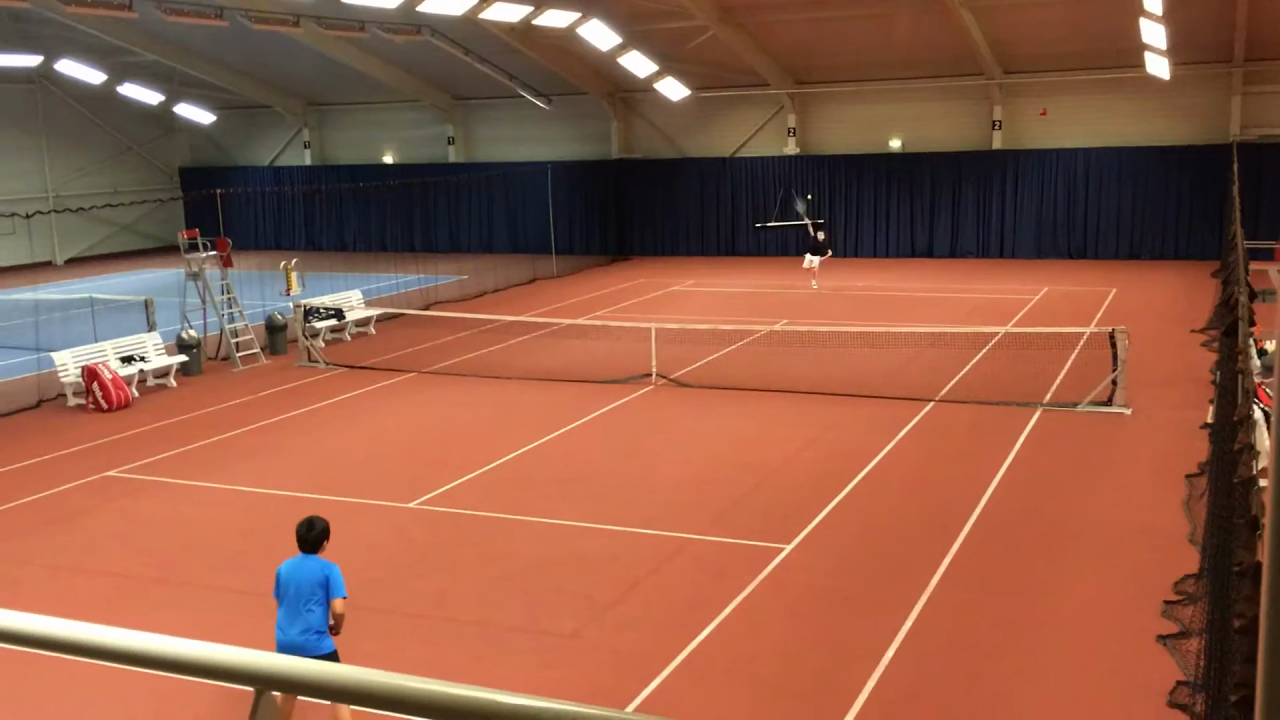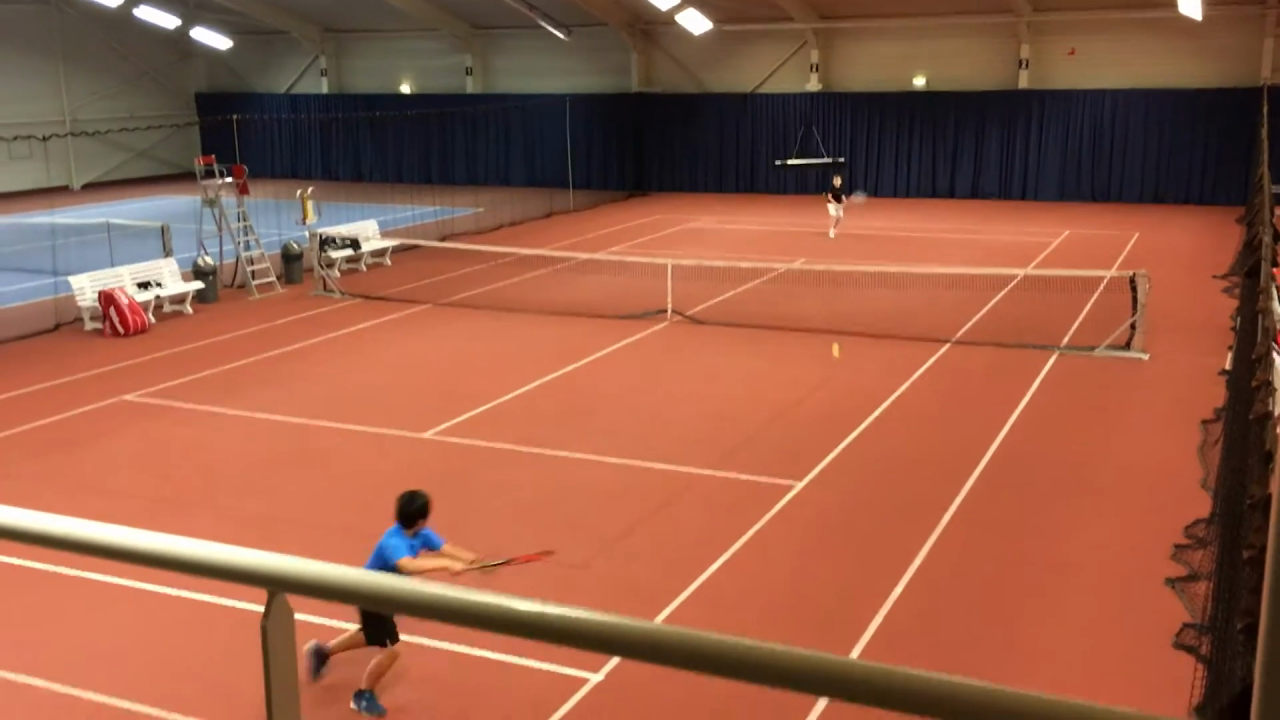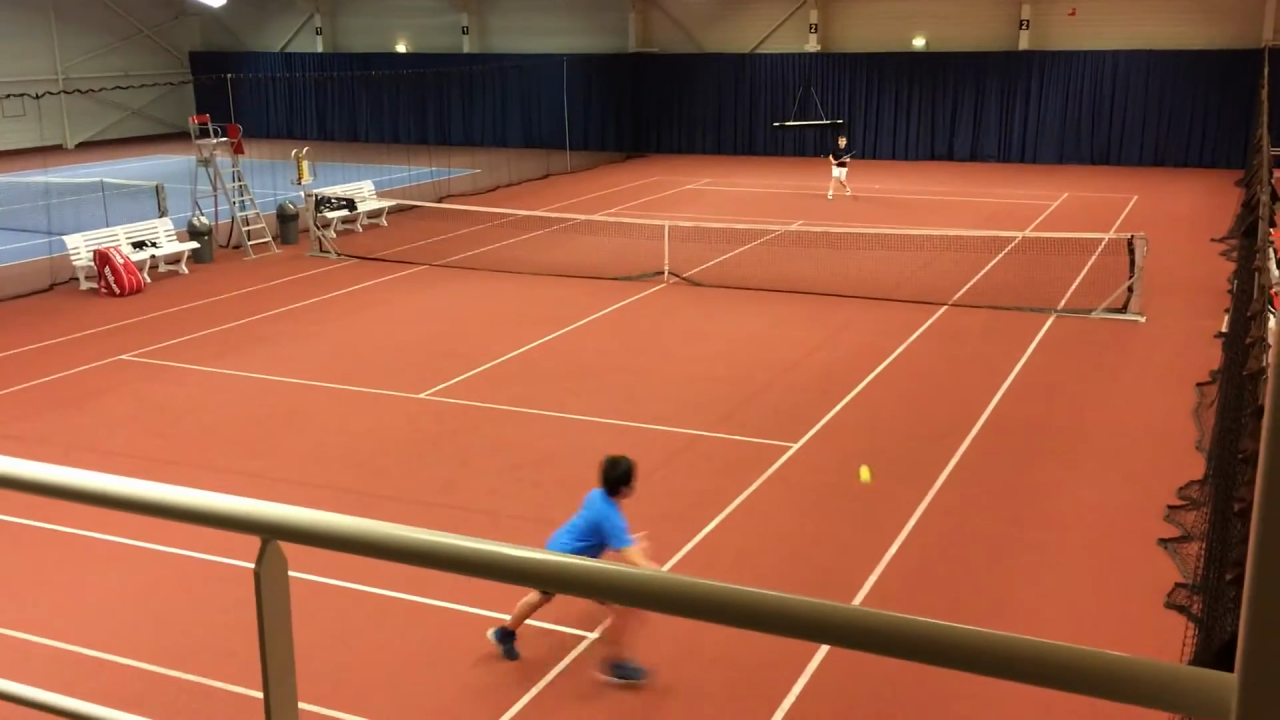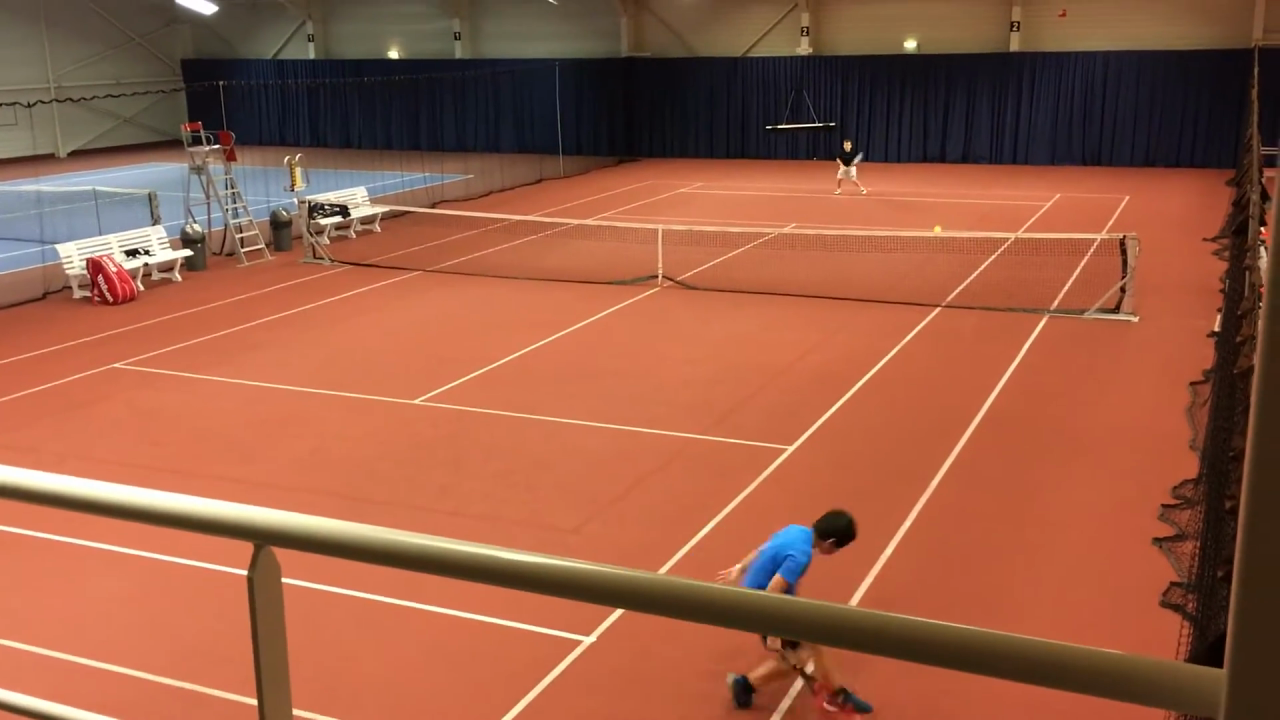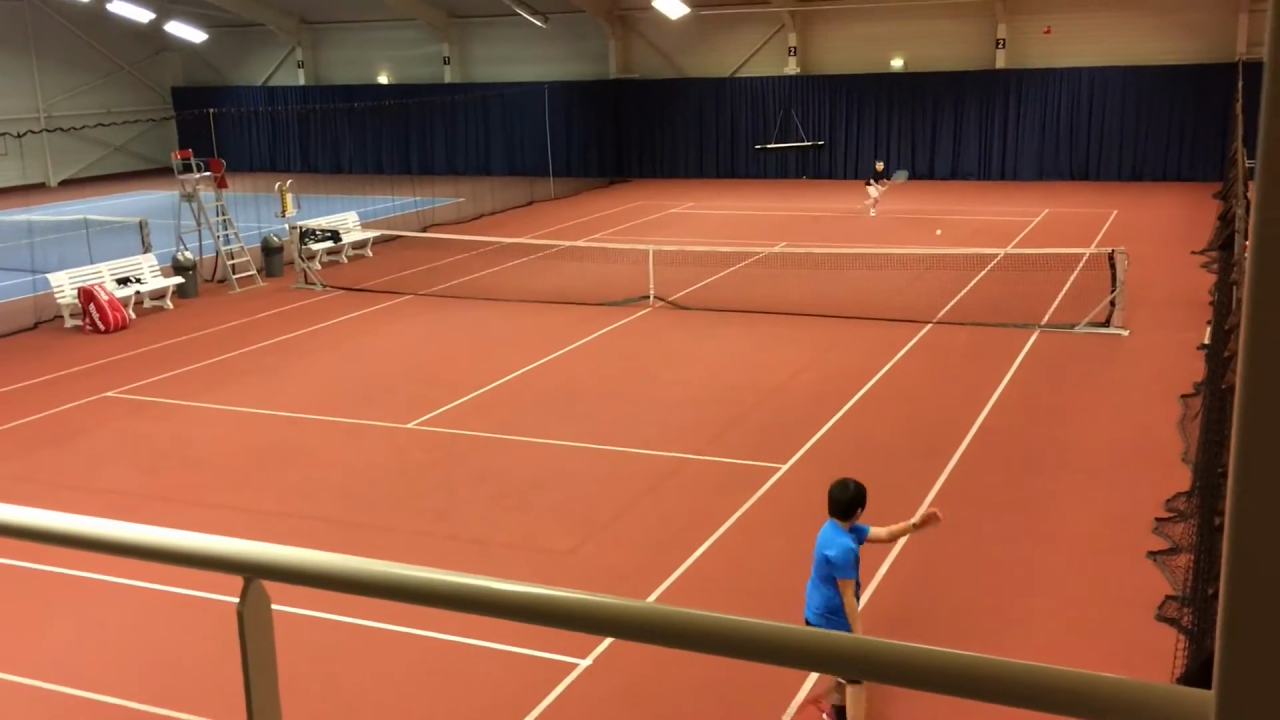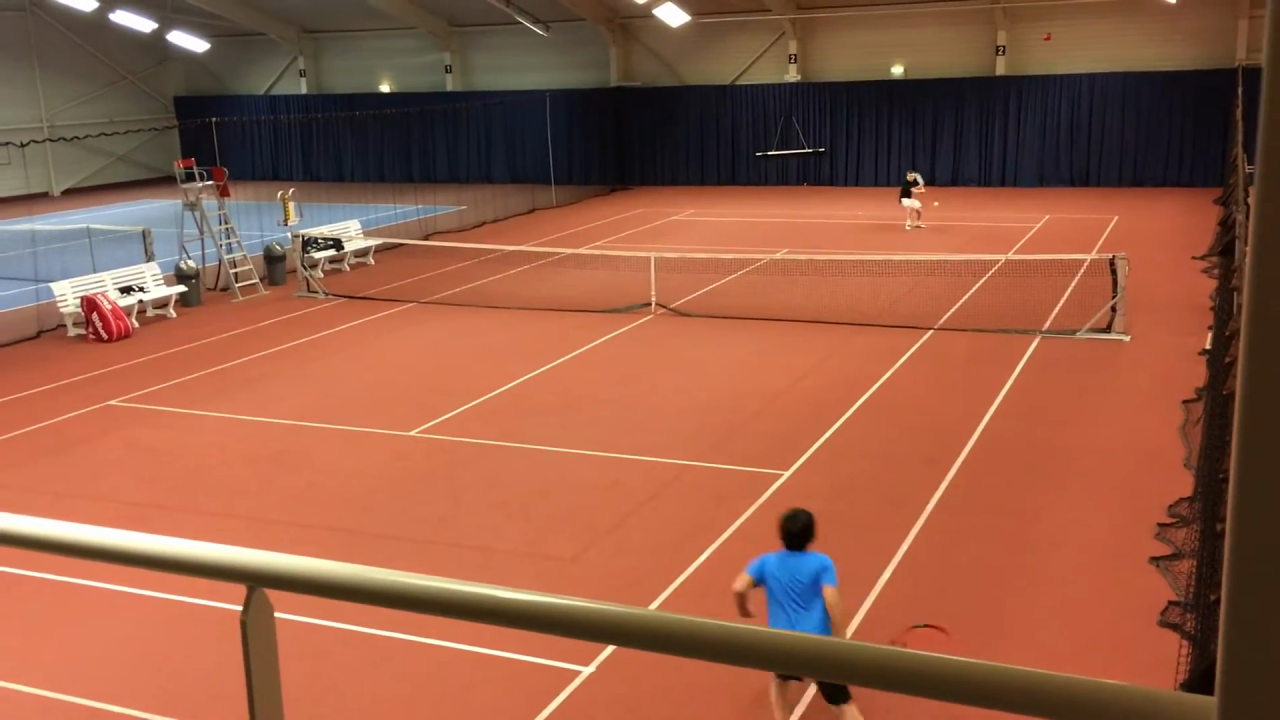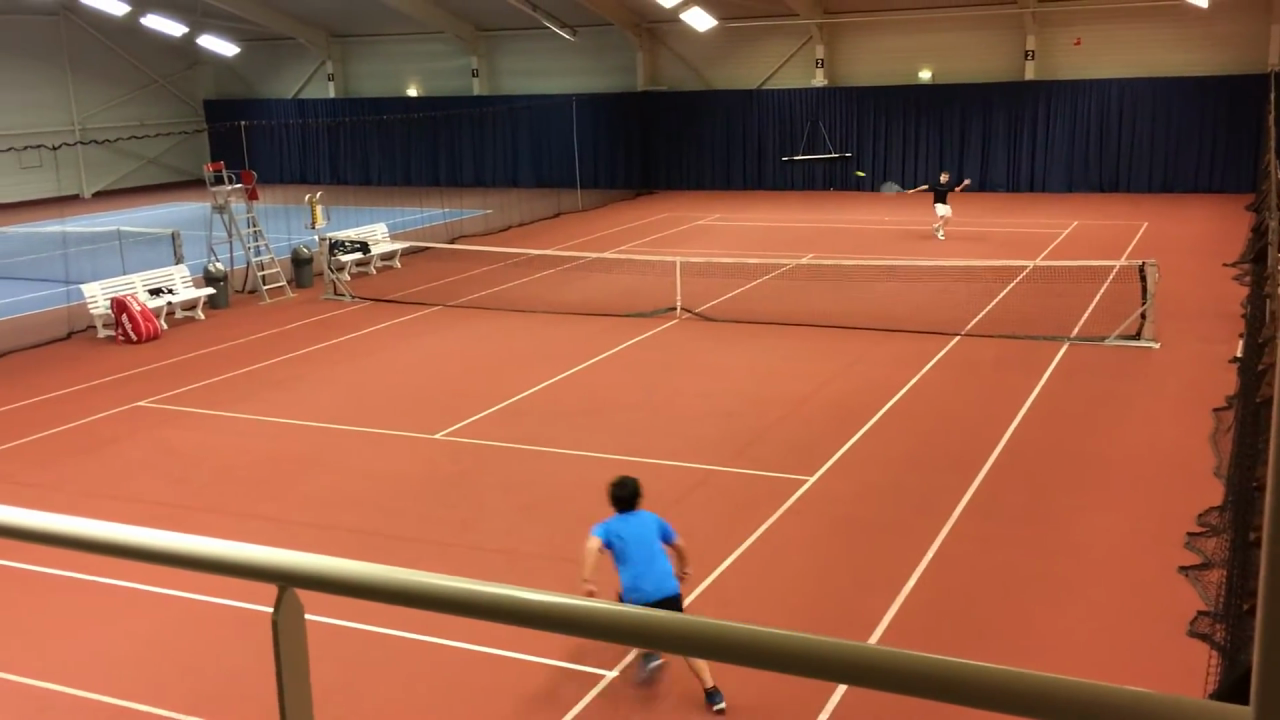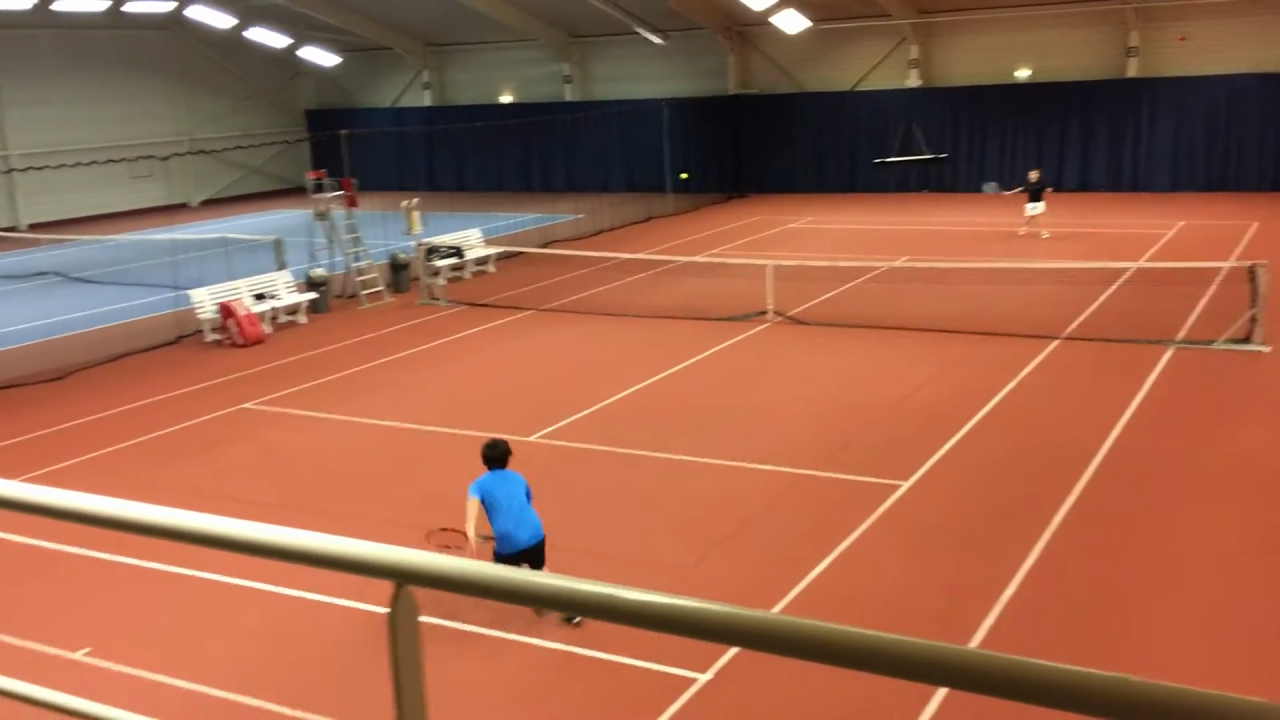
dt=0.5s
person 1, frame 1
left shoulder: (284, 567)
right shoulder: (329, 569)
left elbow: (279, 603)
right elbow: (339, 610)
right wrist: (336, 627)
left hip: (286, 642)
right hip: (316, 644)
person 1, frame 2
left shoulder: (420, 534)
right shoulder: (394, 542)
left elbow: (443, 547)
right elbow: (409, 566)
left wrist: (467, 558)
right wrist: (446, 564)
left knee: (371, 636)
right knee: (391, 650)
left ankle: (322, 651)
right ankle: (363, 695)
person 1, frame 3
left shoulder: (597, 495)
right shoulder: (611, 518)
right elbow: (631, 556)
left wrist: (629, 541)
left hip: (554, 550)
left knee: (543, 596)
right knee: (625, 610)
left ankle: (505, 634)
right ankle: (613, 664)
person 1, frame 4
left shoulder: (799, 531)
right shoulder: (800, 554)
left elbow: (762, 550)
right elbow: (771, 592)
left wrist: (740, 569)
right wrist: (772, 635)
left knee: (812, 644)
right knee: (791, 660)
left ankle: (837, 695)
right ankle: (745, 685)
person 1, frame 5
left shoulder: (836, 528)
right shoulder: (842, 547)
left elbow: (883, 535)
right elbow: (848, 596)
left wrist: (914, 524)
right wrist: (860, 638)
left hip: (820, 615)
right hip: (832, 621)
right knee: (857, 679)
person 1, frame 6
left shoulder: (766, 562)
right shoulder: (821, 563)
left elbow: (738, 588)
right elbow: (832, 601)
left wrist: (743, 609)
left knee: (780, 681)
person 1, frame 7
left shoulder: (606, 527)
right shoulder: (652, 519)
left elbow: (592, 547)
right elbow: (679, 546)
left wrist: (588, 581)
right wrist: (683, 568)
left hip: (638, 596)
right hip: (668, 590)
left ankle: (649, 654)
right ankle: (713, 694)
person 1, frame 8
left shoulder: (478, 485)
right shoulder: (519, 479)
left elbow: (473, 504)
left wrist: (470, 529)
left hip: (509, 542)
right hip: (534, 534)
right knee: (539, 571)
